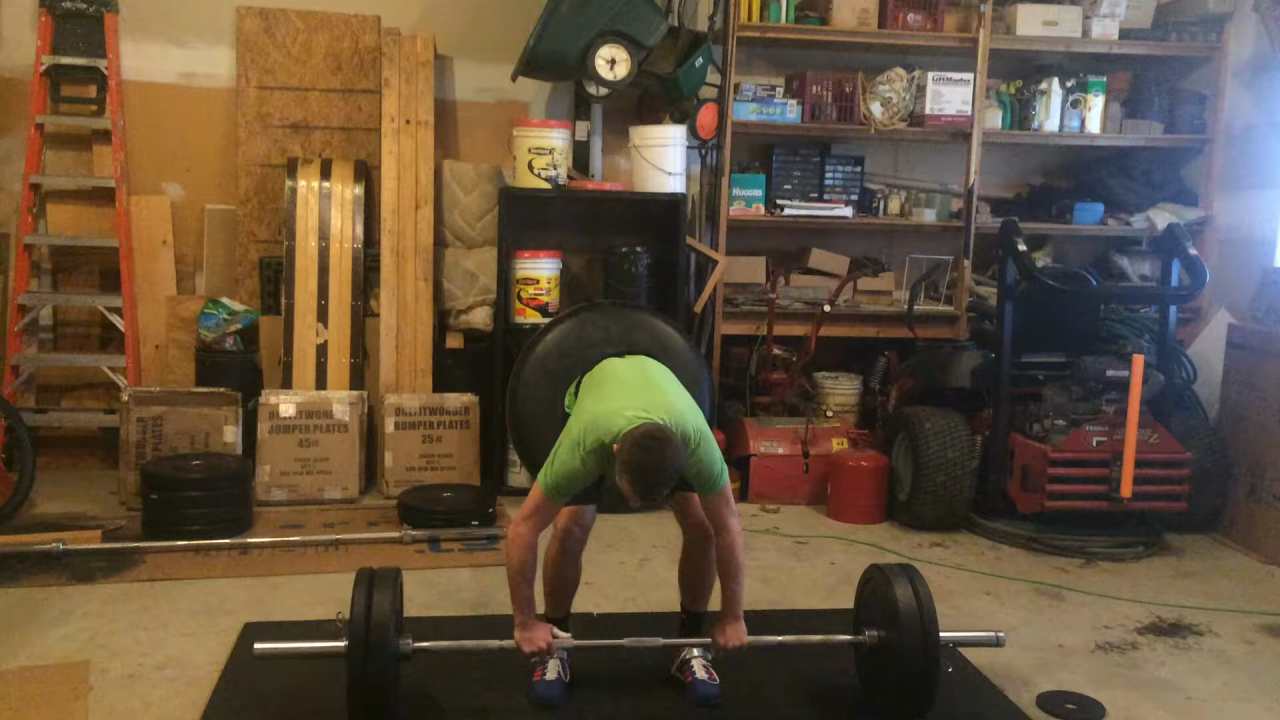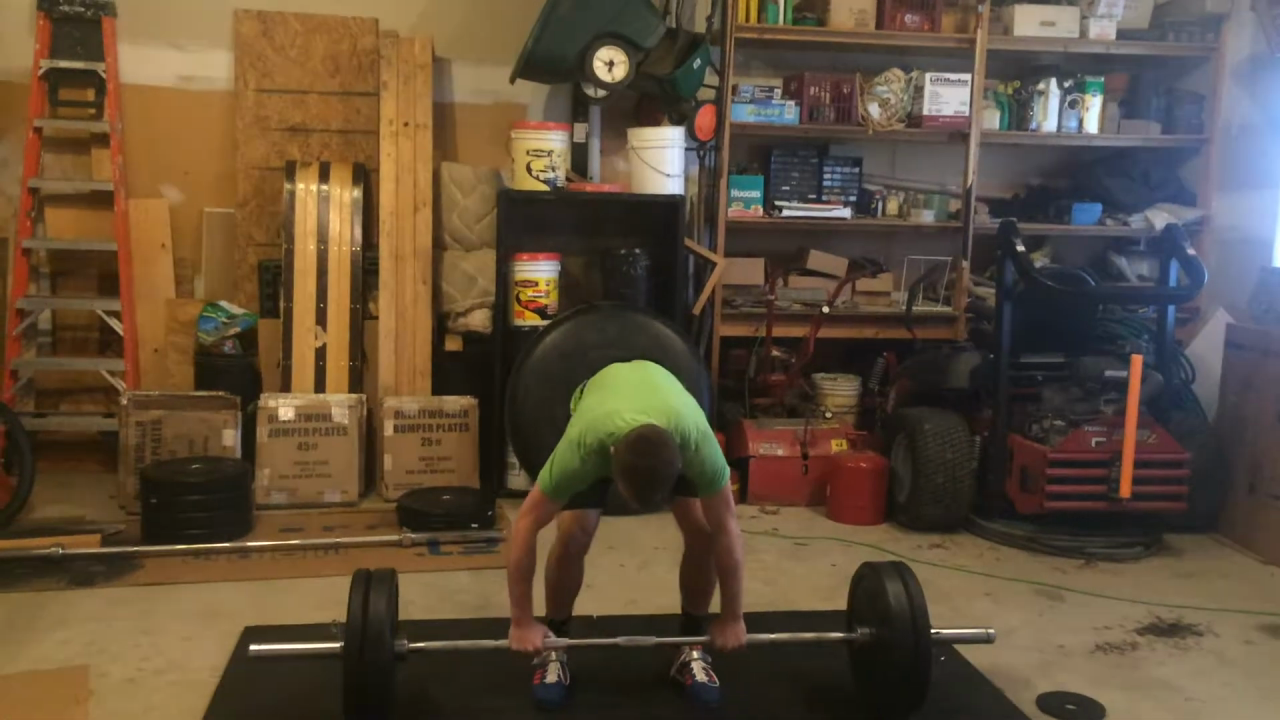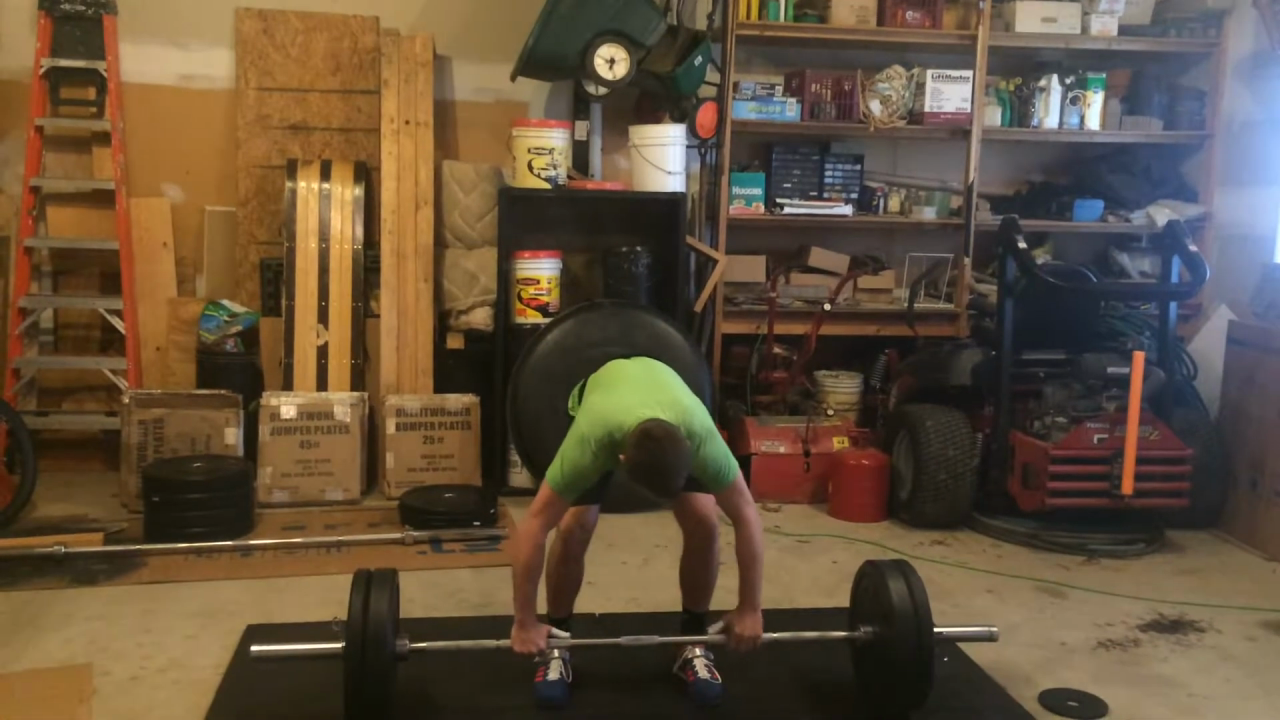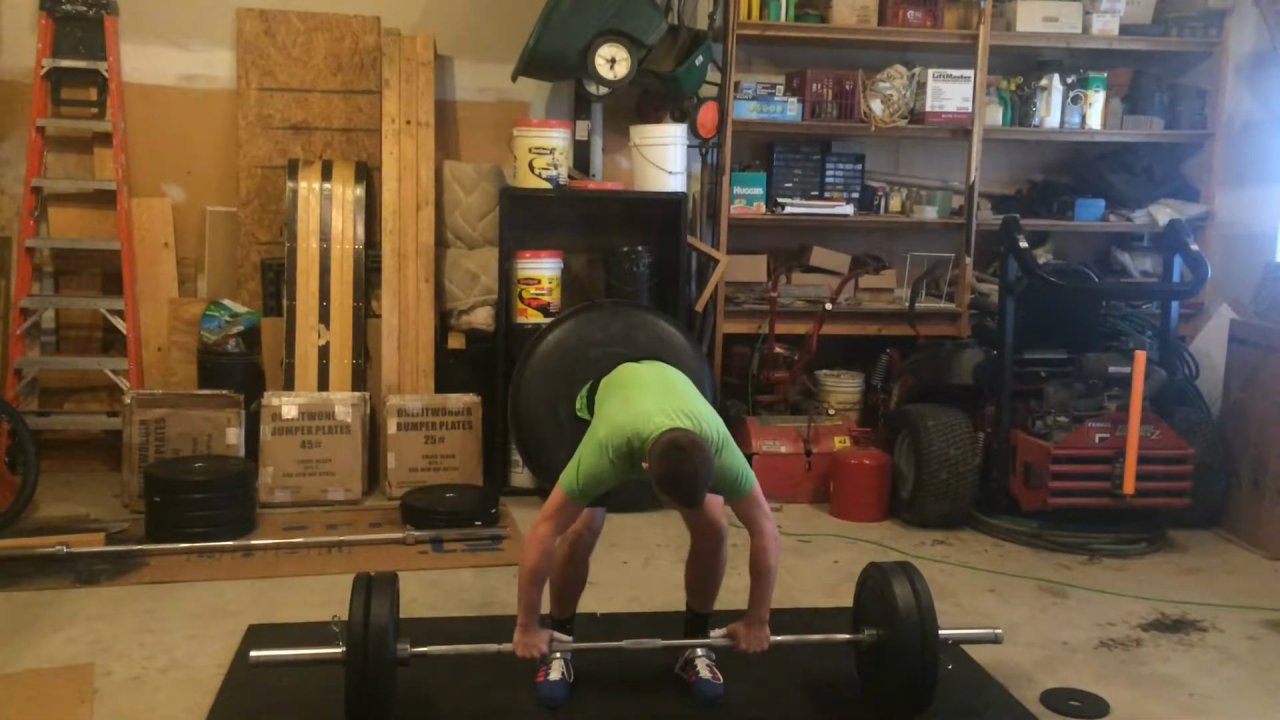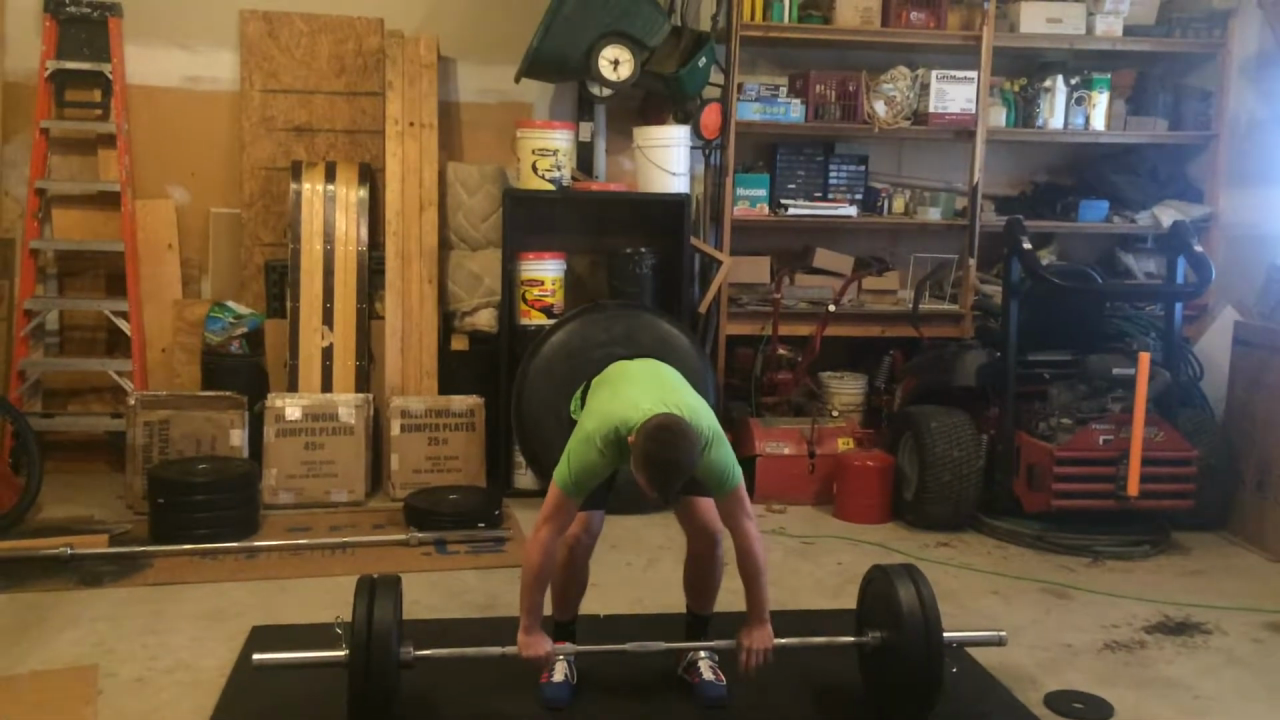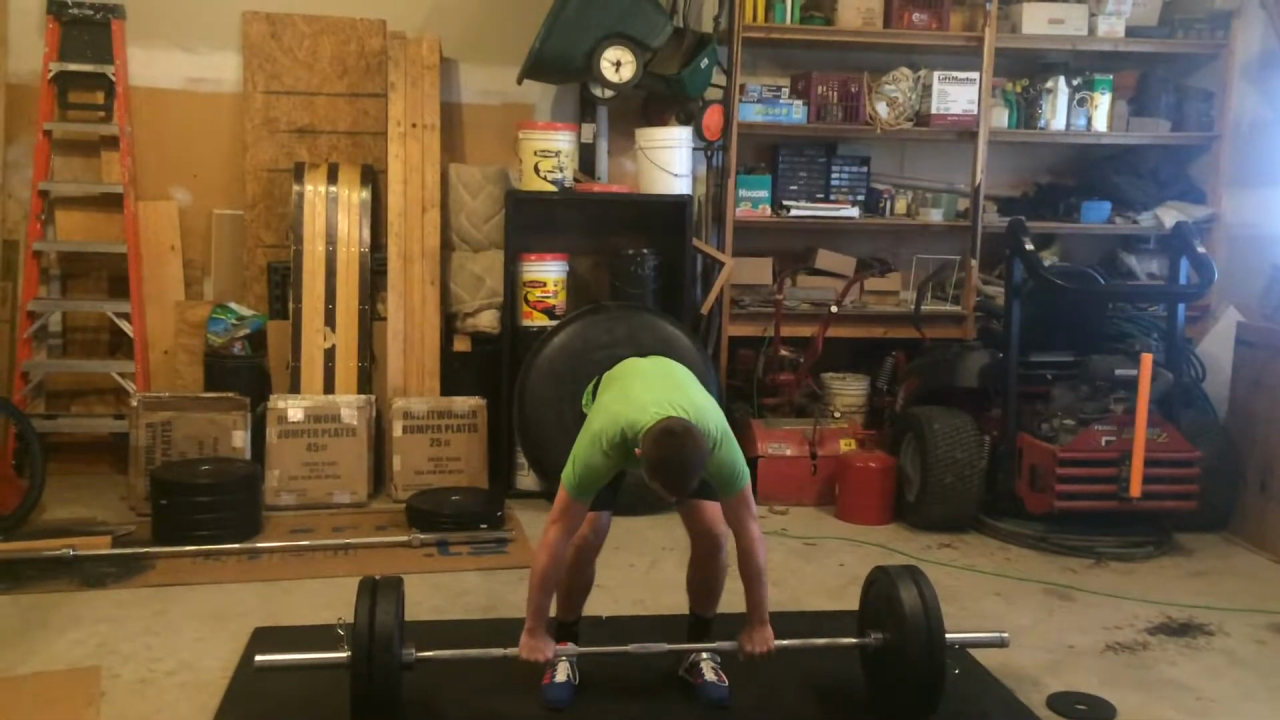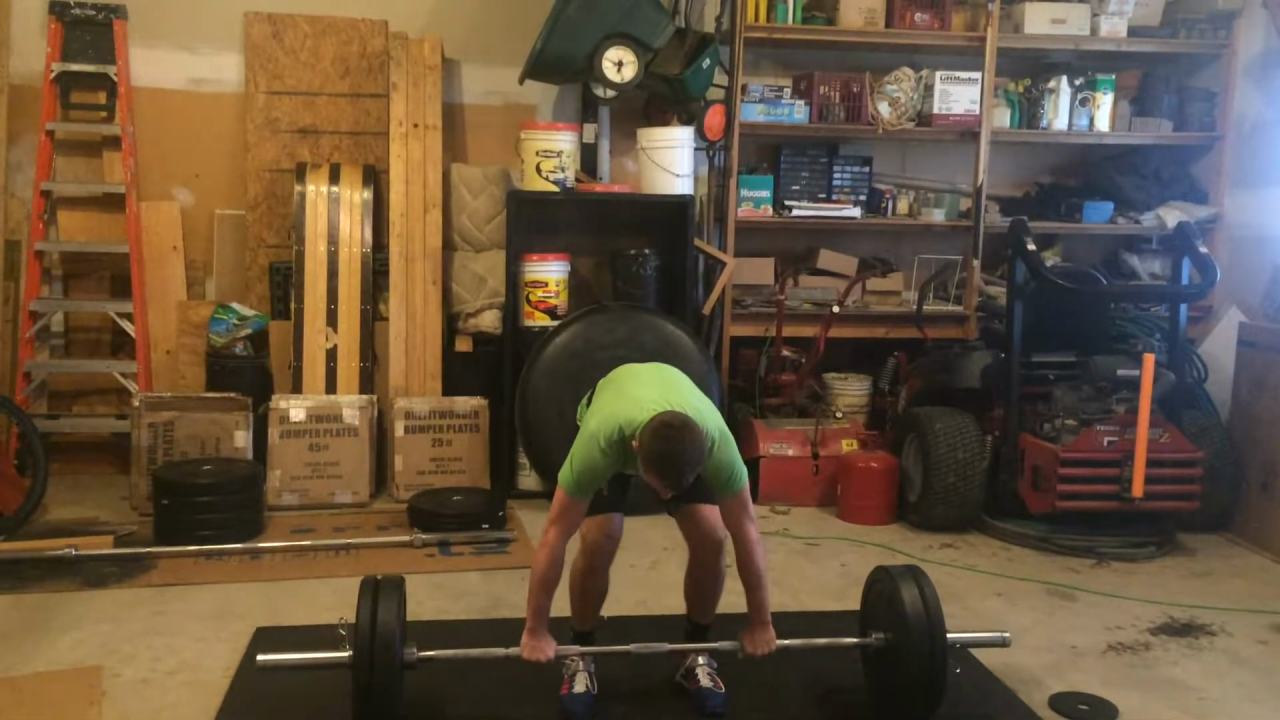
dt=0.7s
person 1, frame 1
left shoulder: (697, 444)
right shoulder: (583, 447)
left elbow: (727, 526)
right elbow: (522, 528)
left wrist: (733, 617)
right wrist: (525, 622)
left knee: (701, 527)
right knee: (569, 530)
left ankle: (691, 646)
right ankle: (555, 648)
person 1, frame 2
left shoulder: (698, 444)
right shoulder: (583, 447)
left elbow: (726, 529)
right elbow: (524, 526)
left wrist: (732, 617)
right wrist: (522, 621)
left knee: (703, 531)
right knee: (572, 537)
left ankle: (691, 648)
right ankle: (553, 649)
person 1, frame 3
left shoulder: (702, 440)
right shoulder: (590, 442)
left elbow: (746, 517)
right elbow: (533, 526)
left wrist: (750, 608)
right wrist: (525, 622)
left knee: (704, 526)
right knee: (572, 531)
left ankle: (694, 644)
right ankle: (557, 647)
person 1, frame 4
left shoulder: (719, 450)
right shoulder: (607, 449)
left elbow: (765, 530)
right elbow: (543, 532)
left wrist: (757, 621)
right wrist: (527, 626)
left knee: (713, 529)
right knee: (578, 533)
left ankle: (696, 644)
right ankle: (559, 645)
person 1, frame 5
left shoulder: (709, 441)
right shoulder: (594, 440)
left elbow: (744, 526)
right elbow: (546, 531)
left wrist: (759, 621)
right wrist: (530, 628)
left knee: (708, 532)
right knee: (577, 537)
left ankle: (697, 647)
right ankle: (562, 648)
person 1, frame 6
left shoulder: (718, 442)
right shoulder: (603, 440)
left elbow: (747, 530)
right elbow: (558, 533)
left wrist: (758, 623)
right wrist: (534, 630)
left knee: (711, 536)
right knee: (586, 537)
left ankle: (699, 648)
right ankle: (566, 649)
person 1, frame 7
left shoulder: (716, 442)
right shoulder: (600, 441)
left elbow: (745, 531)
right elbow: (555, 534)
left wrist: (760, 623)
right wrist: (535, 630)
left hip: (683, 433)
right hip: (611, 424)
left knee: (710, 541)
right knee: (598, 544)
left ankle: (695, 652)
right ankle: (581, 655)
